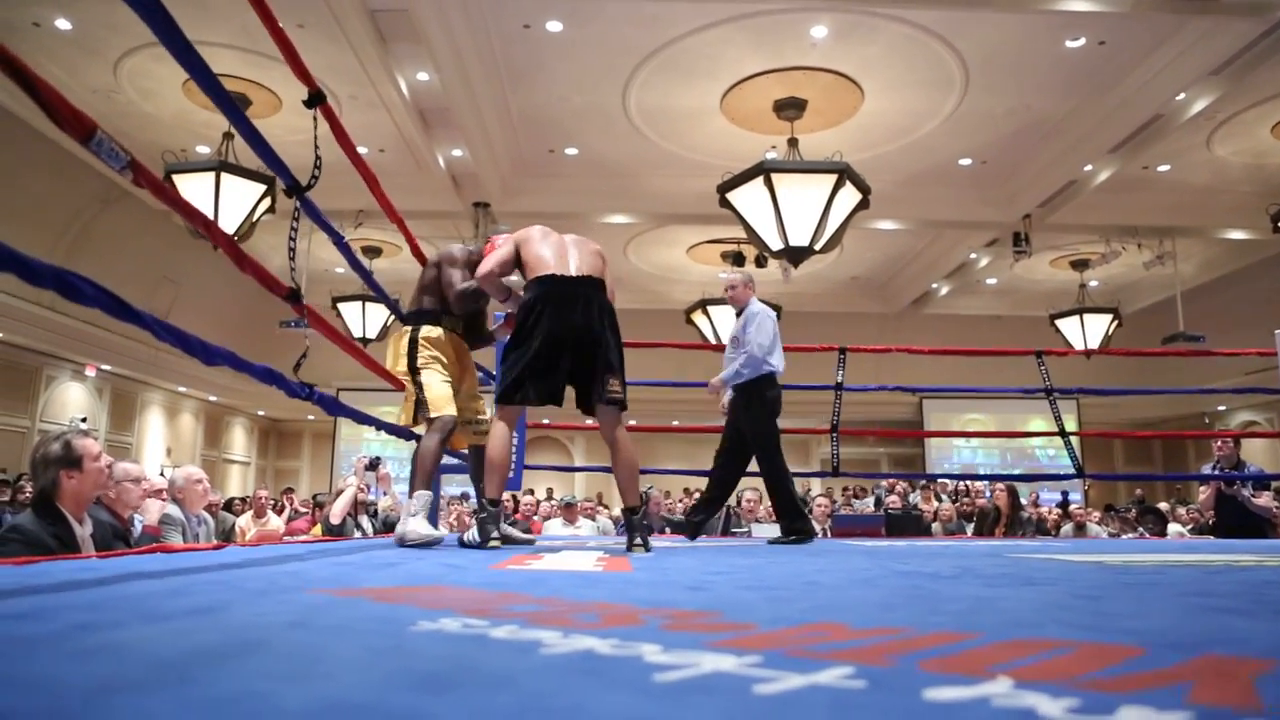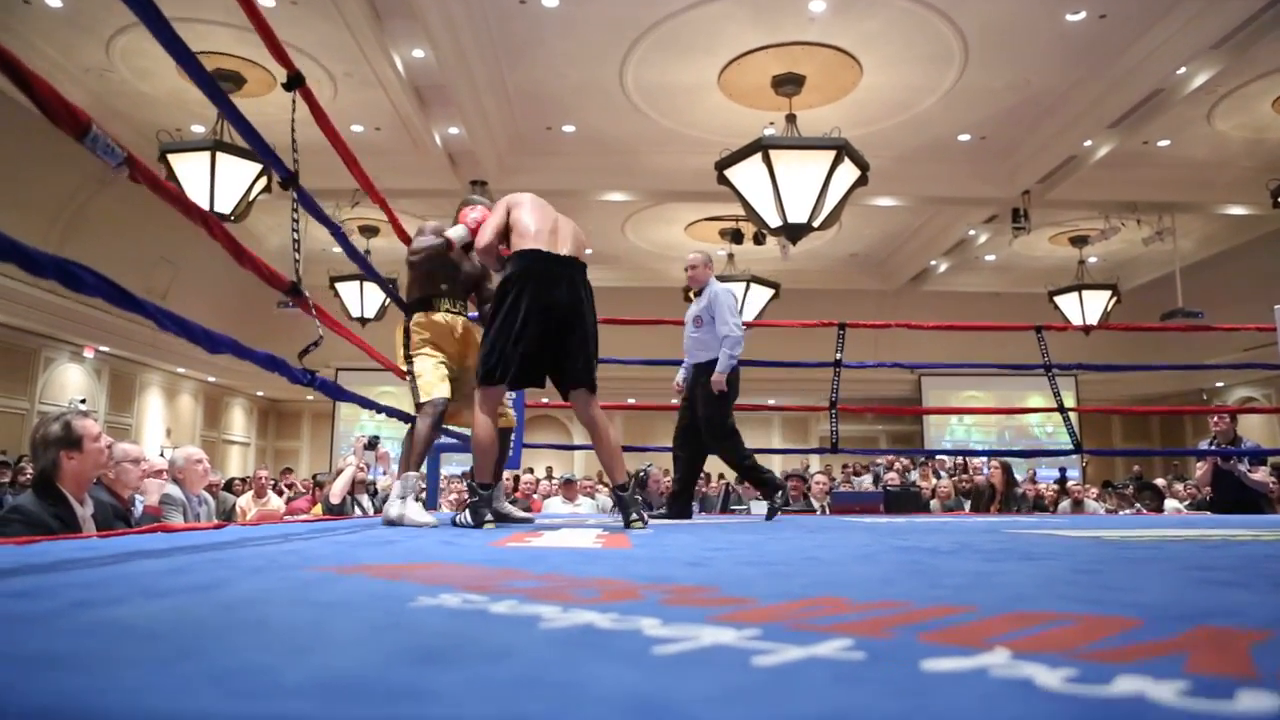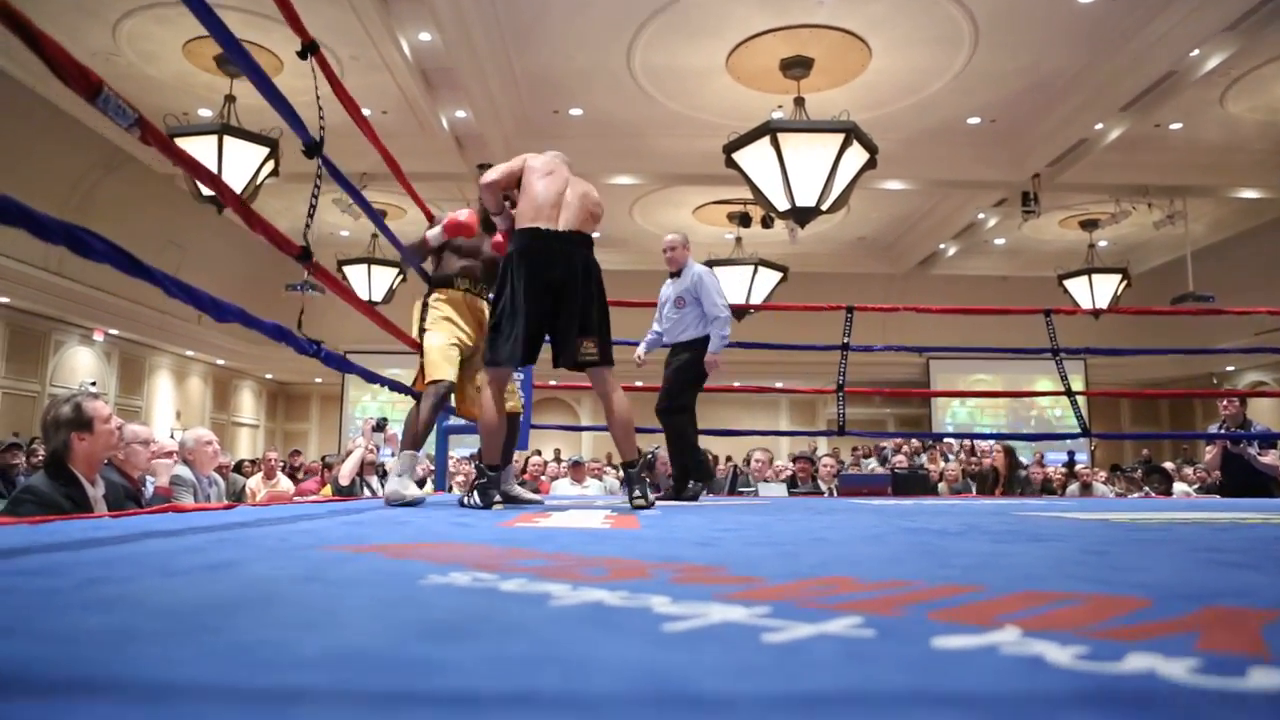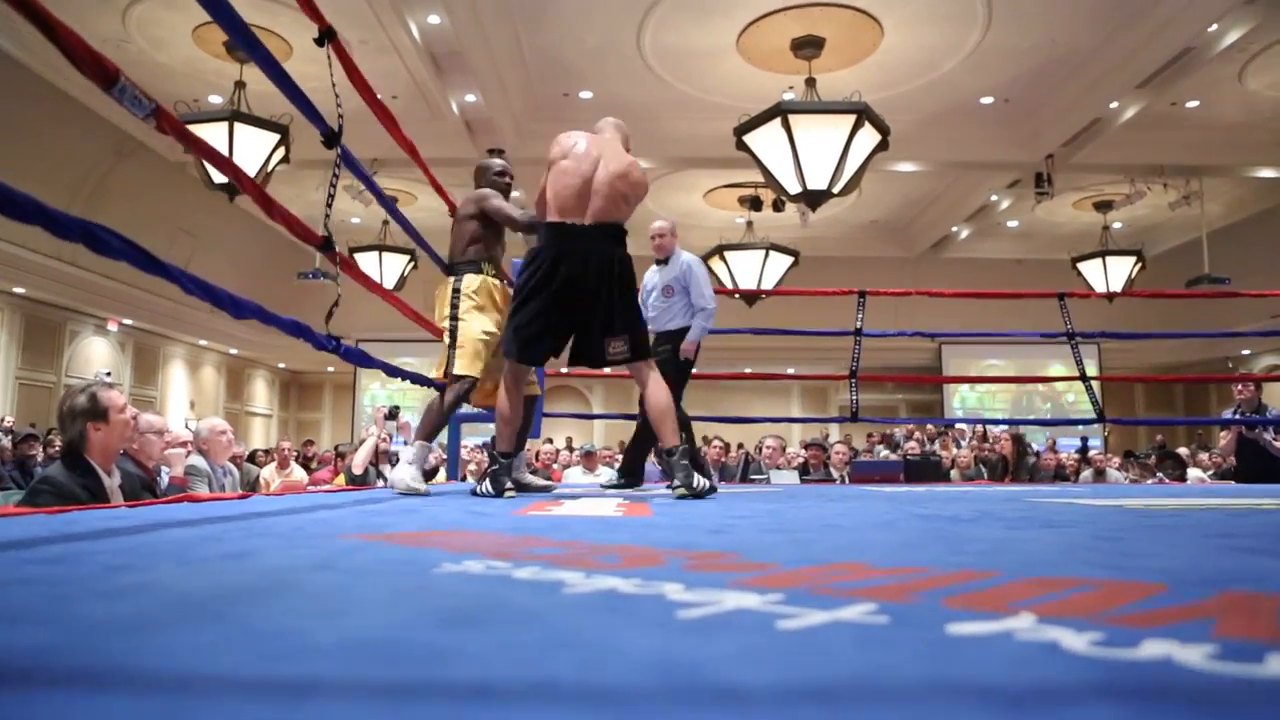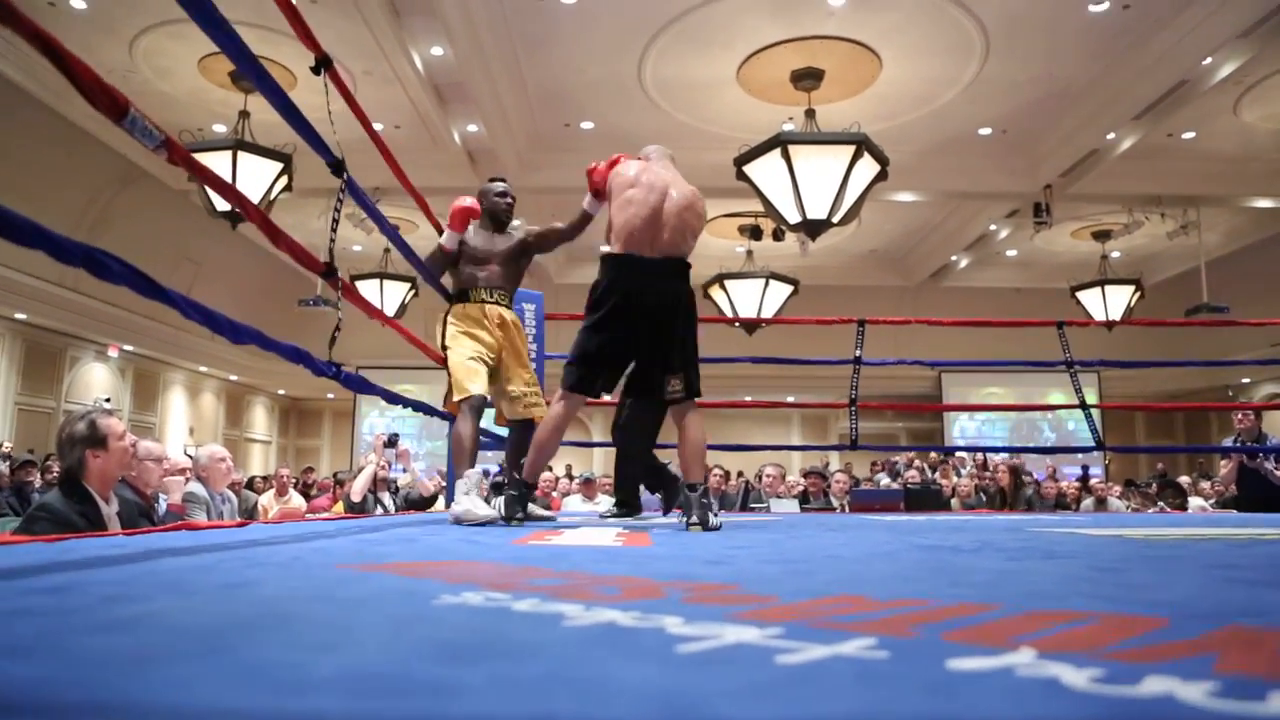
dt=0.2s
person 1, frame 1
left shoulder: (526, 236)
right shoulder: (592, 248)
left elbow: (484, 274)
left wrist: (513, 301)
left hip: (547, 304)
right hip: (594, 307)
left knee: (505, 415)
right knee: (612, 426)
left ankle: (489, 521)
right ankle: (635, 528)
person 1, frame 2
left shoulder: (514, 202)
right shoulder: (571, 228)
left elbow: (483, 245)
left hip: (527, 280)
right hip: (572, 286)
left knee: (487, 397)
right knee: (587, 407)
left ankle: (481, 504)
right ankle: (627, 504)
person 1, frame 3
left shoulder: (532, 163)
right shoulder: (593, 198)
left elbow: (489, 182)
left wrist: (504, 218)
left hip: (528, 258)
right hip: (577, 263)
left knee: (495, 378)
right knee: (604, 379)
left ankle: (488, 484)
right ankle: (636, 482)
person 1, frame 4
left shoulder: (567, 142)
right shoulder: (637, 174)
left elbow: (541, 209)
left hip: (554, 253)
right hip: (606, 258)
left knee: (515, 369)
right knee: (645, 370)
left ankle: (501, 473)
right ankle: (679, 469)
person 1, frame 5
left shoulder: (626, 172)
right shoulder: (695, 201)
left elbow: (612, 237)
left hip: (619, 284)
right hip: (672, 292)
left knee: (567, 400)
right knee: (685, 408)
left ankle: (518, 496)
right ankle: (697, 506)
person 2, frame 1
right shoulder: (456, 255)
left elbow: (473, 338)
right elbow: (458, 300)
left hip: (453, 349)
right hip: (425, 342)
left knee: (481, 436)
right knee: (442, 424)
right ankle: (413, 519)
person 2, frame 2
left shoulder: (478, 264)
right shoulder: (433, 232)
left elbow: (489, 307)
right elbow: (415, 258)
left hip: (463, 334)
right hip: (427, 329)
left knee: (500, 418)
right knee: (435, 405)
left ankle: (495, 501)
right ankle: (401, 499)
person 2, frame 3
right shoulder: (454, 224)
right elbow: (413, 256)
right wrist: (441, 232)
left hip: (480, 316)
right hip: (445, 307)
left knee: (508, 403)
right knee: (437, 388)
left ankle: (505, 484)
right ankle: (399, 479)
person 2, frame 4
left shoulder: (493, 223)
right shoulder: (483, 197)
right elbow: (524, 222)
left hip: (496, 298)
right hip: (470, 294)
left knee: (526, 390)
right knee: (462, 380)
left ankle: (515, 470)
right ankle: (413, 463)
person 2, frame 5
left shoulder: (523, 237)
right shoulder: (463, 235)
left elbow: (568, 232)
right elbow: (429, 273)
left wrist: (595, 199)
right wrist: (451, 234)
left hip: (507, 325)
right hip: (468, 322)
left knee: (526, 414)
right knee: (471, 401)
right ankle: (466, 497)
person 3, frame 1
left shoulder: (758, 313)
right shoulder: (745, 318)
left elbow: (755, 355)
left wrist: (724, 378)
right wrist: (729, 394)
left hip: (758, 394)
right hip: (745, 395)
left knee: (770, 461)
right knee: (727, 461)
left ankle: (798, 527)
right ankle: (697, 521)
person 3, frame 2
left shoulder: (720, 293)
right shoulder: (697, 303)
left elbow: (732, 335)
left wrist: (721, 371)
right wrist: (683, 373)
left hip: (718, 376)
right hip: (699, 379)
left knee: (718, 438)
right knee: (687, 440)
left ankle: (771, 487)
right ankle: (679, 505)
person 3, frame 3
left shoulder: (700, 275)
right shoulder: (668, 286)
left elbow: (720, 314)
right elbow: (660, 326)
left wrist: (714, 350)
right wrist: (644, 347)
left hip: (695, 352)
right hip: (678, 353)
left knee: (669, 408)
right knee: (679, 413)
left ankle: (700, 471)
right ankle: (684, 484)
person 3, frame 4
left shoulder: (688, 264)
right shoulder: (650, 274)
left elbow: (706, 305)
right elbow: (642, 312)
left wrist: (692, 339)
left hip: (678, 342)
right hip: (661, 342)
left ankle: (631, 472)
right ankle: (695, 470)
person 3, frame 5
right shoulder: (639, 319)
left elbow: (682, 350)
right elbow: (626, 355)
left wrist: (667, 383)
left hip: (656, 384)
right hip: (638, 378)
left knee: (630, 436)
left ankle: (627, 502)
right ankle: (669, 485)
